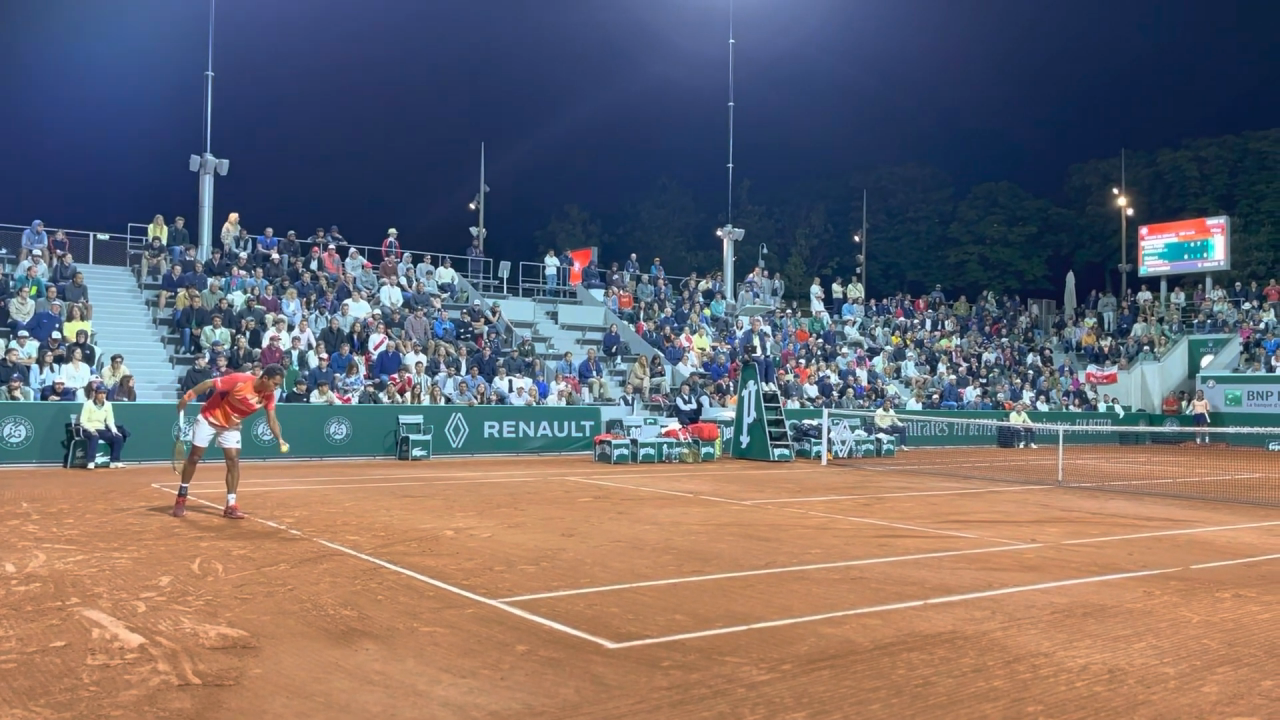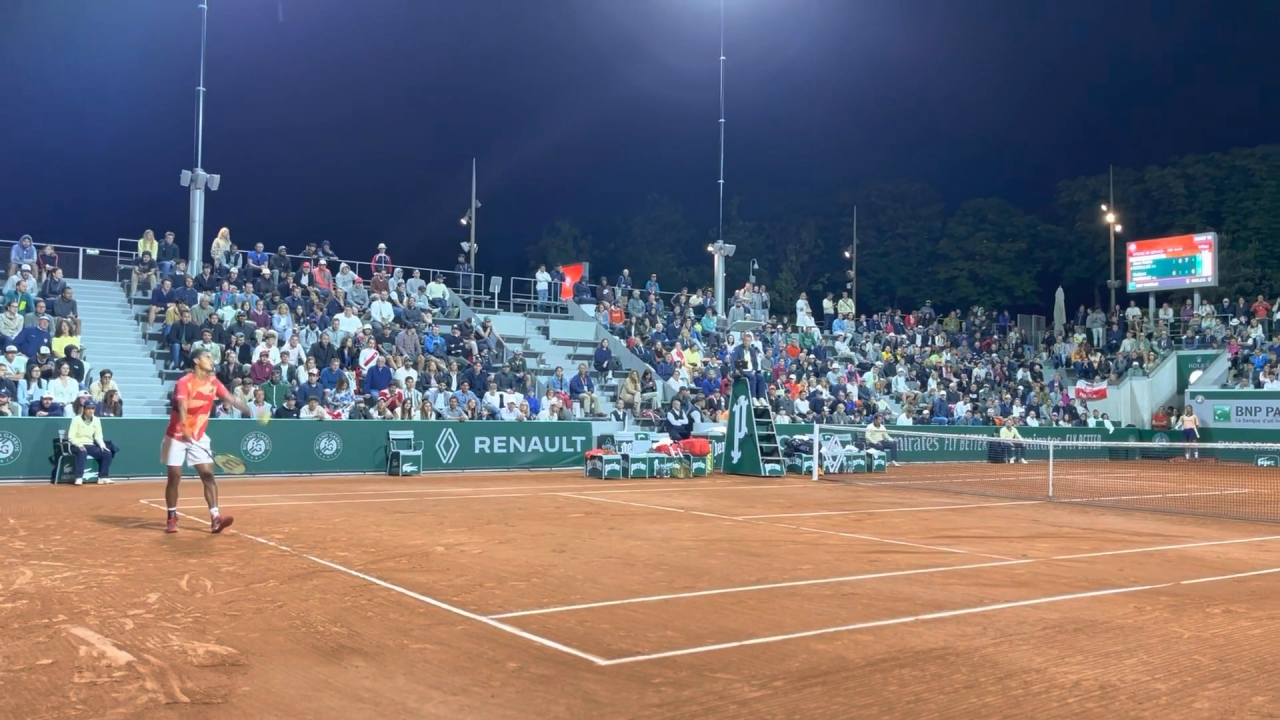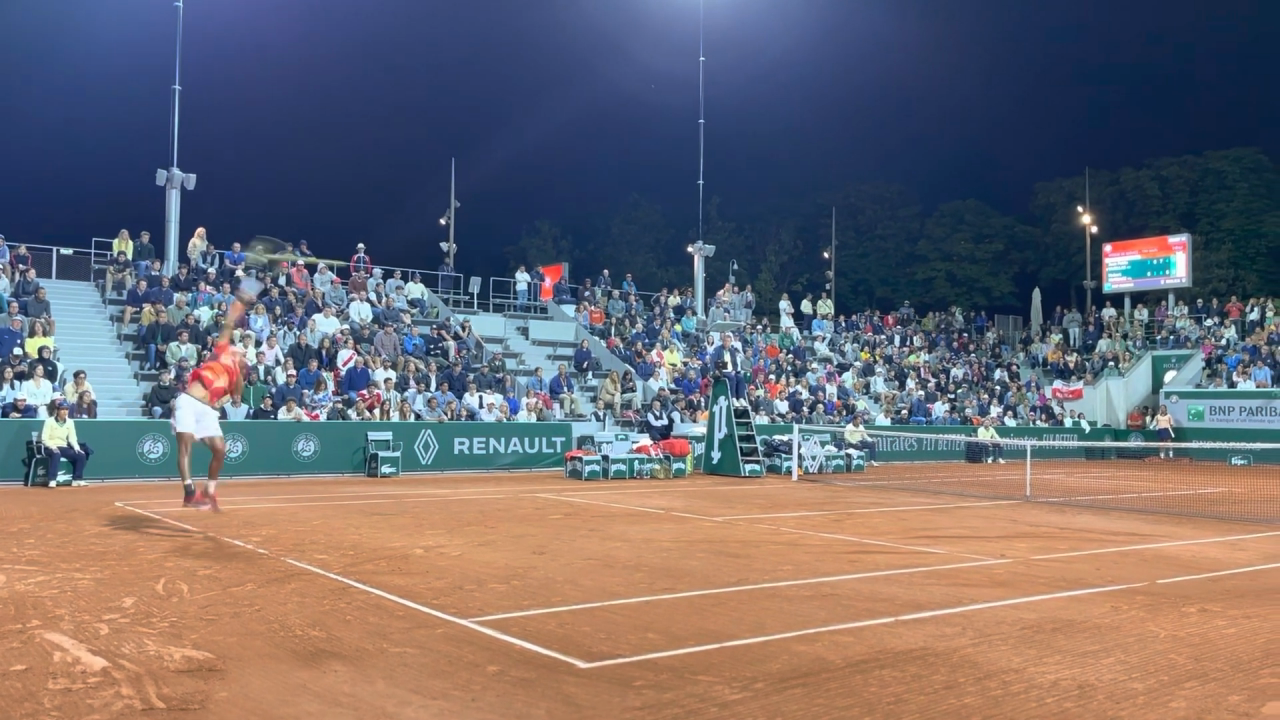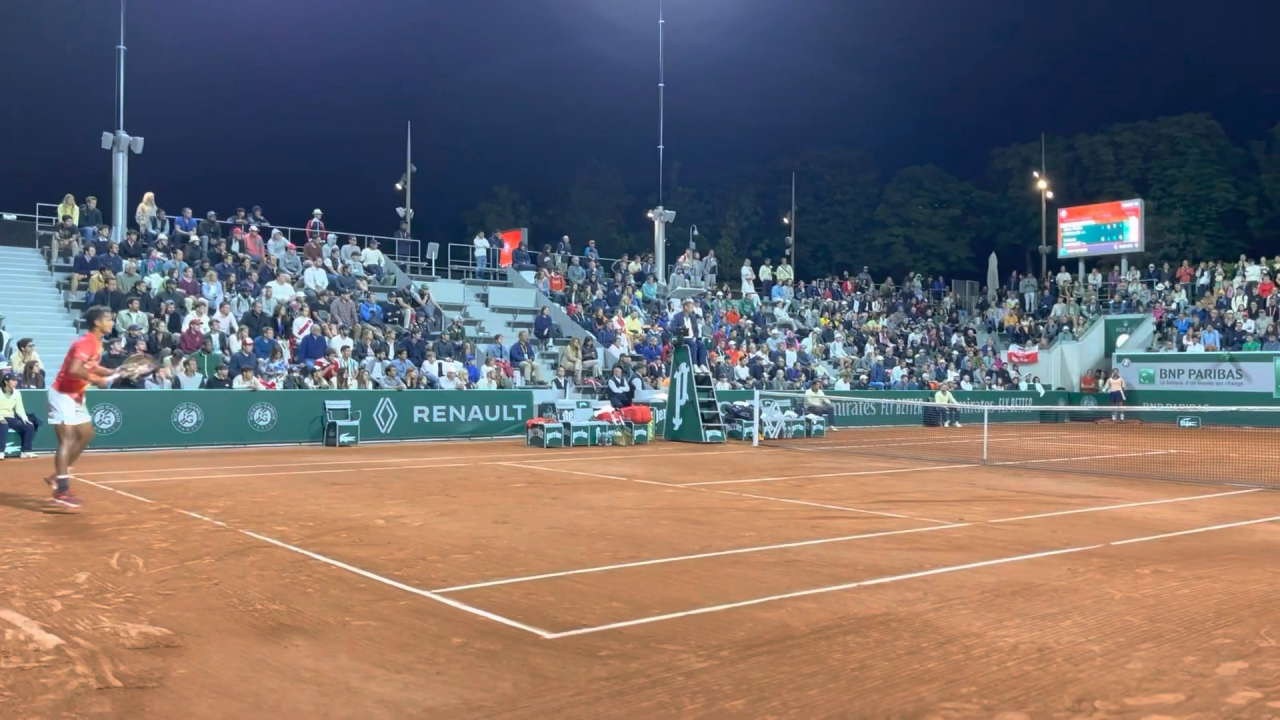
dt=1s
person 1, frame 1
left shoulder: (269, 395)
right shoulder: (239, 380)
left elbow: (272, 420)
right elbow: (209, 384)
left wrist: (280, 440)
right wrist: (187, 397)
left hip: (231, 427)
right hip: (208, 419)
left knee: (233, 461)
right knee: (194, 457)
left ankle: (231, 505)
right ankle: (181, 499)
person 1, frame 2
left shoulder: (213, 382)
right shoulder: (184, 382)
left elbow: (230, 398)
right elbow: (182, 409)
left wrist: (248, 408)
right wrist: (185, 431)
left hip: (199, 438)
right hip: (177, 437)
left knee: (208, 476)
right knee: (174, 478)
left ankle: (216, 518)
right ankle: (172, 518)
person 1, frame 3
left shoulder: (234, 378)
right shoulder: (223, 352)
left elbow: (236, 395)
right elbow: (228, 324)
right wrist: (240, 303)
left hip: (206, 410)
right hip: (187, 403)
left knee: (219, 450)
right knee: (184, 448)
left ankle: (209, 492)
right ankle: (190, 494)
person 1, frame 4
left shoulder: (95, 343)
right shoulder: (86, 343)
right elbow: (73, 370)
left wrist: (111, 373)
right wrist: (97, 380)
left hip: (75, 396)
right hip: (62, 396)
left knee: (86, 435)
right knee: (67, 440)
left ankle: (58, 477)
right ankle: (62, 490)
